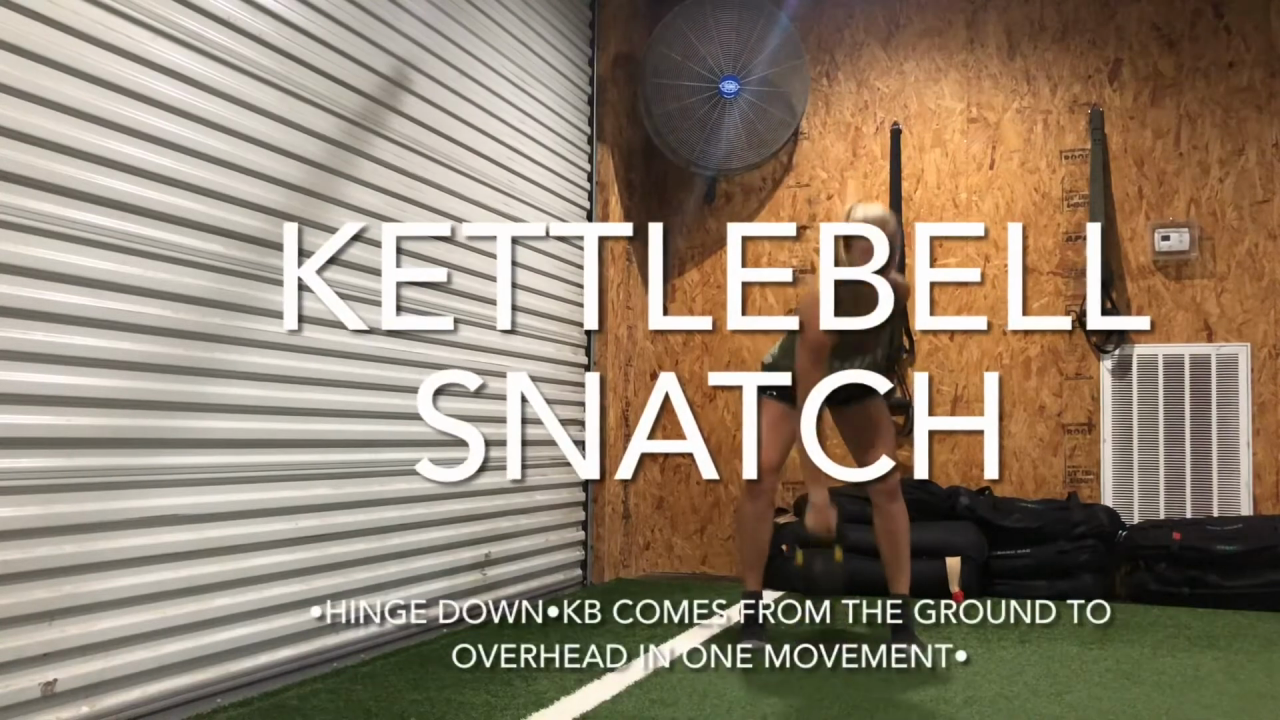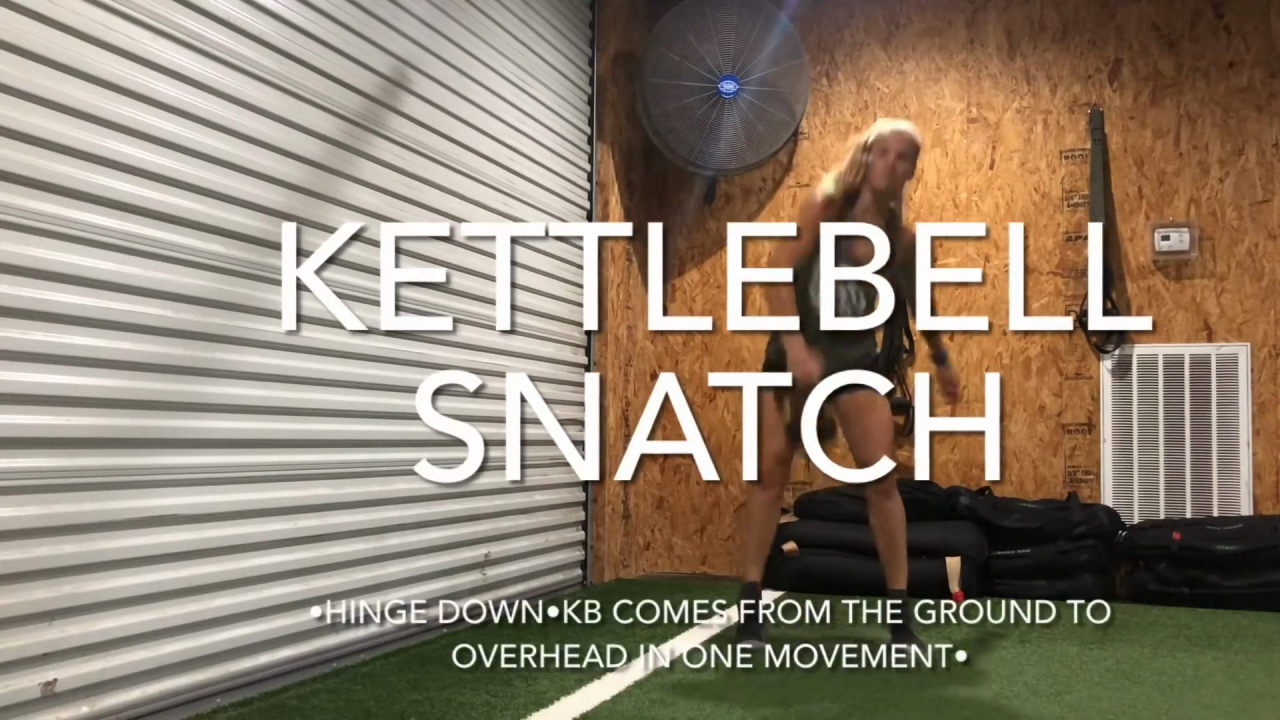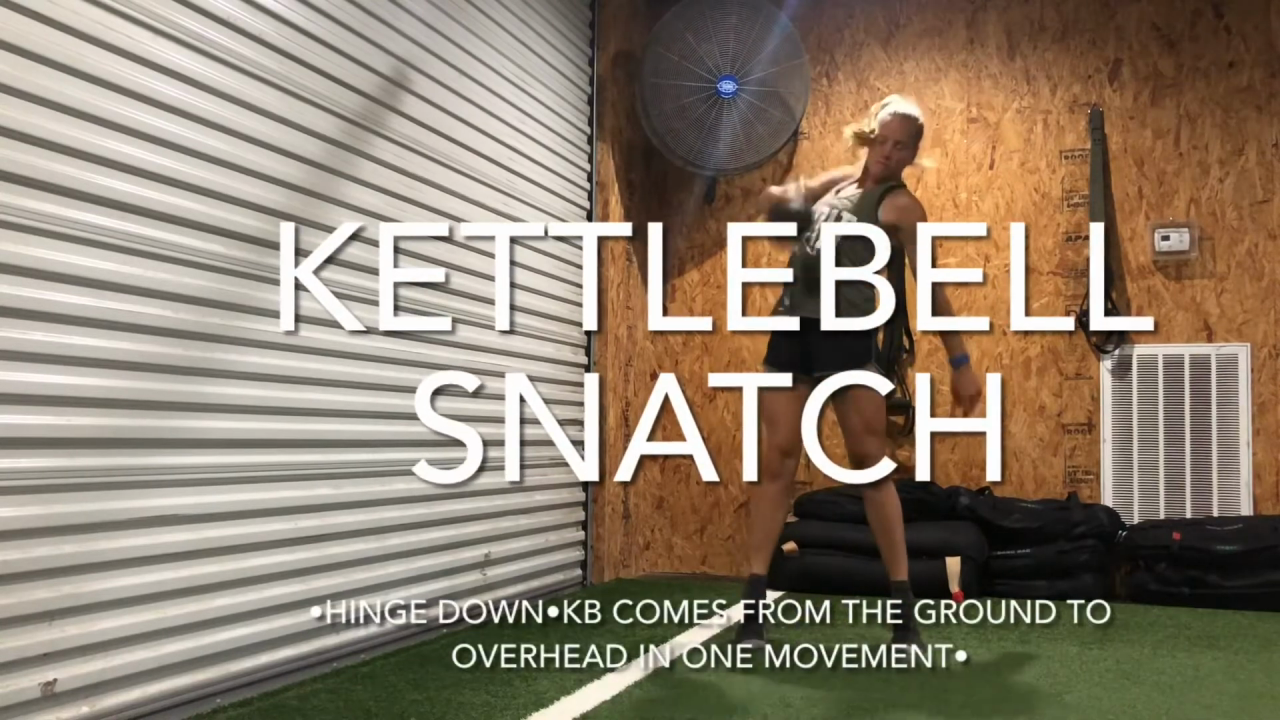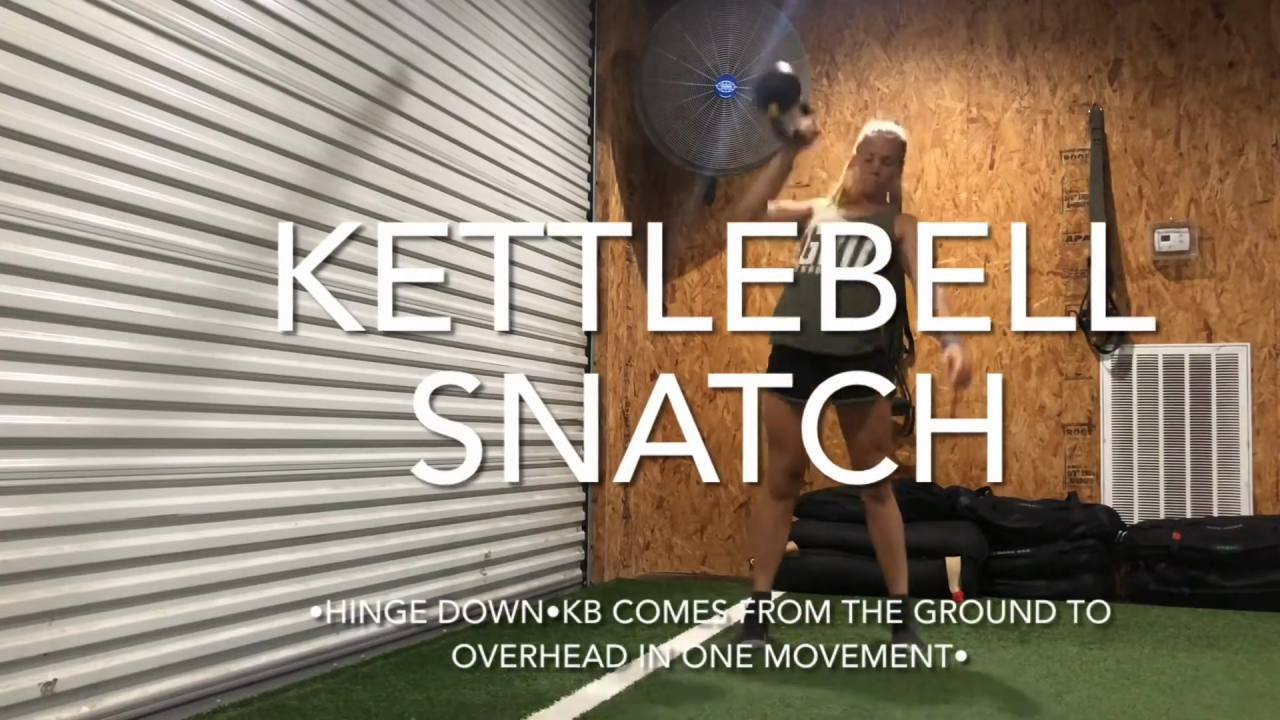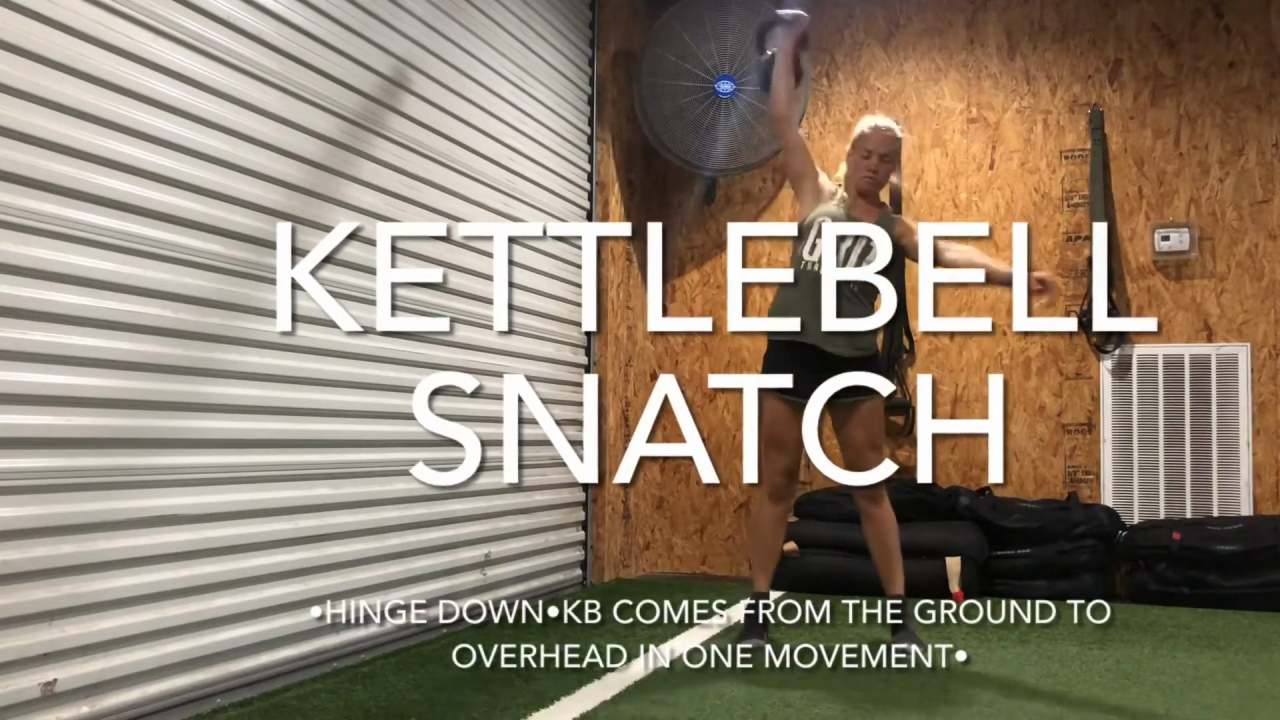
dt=0.2s
person 1, frame 1
left shoulder: (899, 293)
right shoulder: (822, 301)
right elbow: (809, 408)
left wrist: (883, 377)
right wrist: (817, 495)
left hip: (854, 383)
right hip: (790, 380)
left knee: (886, 483)
right knee: (761, 472)
left ankle: (901, 613)
right ankle: (752, 610)
person 1, frame 2
left shoulder: (901, 235)
right shoulder: (825, 205)
left elbow: (914, 301)
right elbow: (777, 275)
left wrist: (941, 361)
right wrist: (795, 346)
left hip: (859, 361)
right hip: (795, 353)
left knee: (881, 476)
right knee: (769, 467)
left ankle: (900, 610)
right ankle: (751, 603)
person 1, frame 3
left shoulder: (900, 206)
right shoulder: (842, 179)
left elbow: (931, 287)
right elbow: (789, 196)
left wrist: (960, 361)
right wrist: (785, 197)
left hip: (852, 342)
right hip: (792, 333)
left knee: (872, 467)
right knee: (776, 462)
left ankle: (902, 600)
right ankle: (755, 596)
person 1, frame 4
left shoulder: (900, 226)
right shoulder: (819, 209)
left elbow: (928, 285)
right elbow: (750, 212)
left wrist: (953, 342)
right wrist: (787, 152)
left hip: (860, 356)
right hip: (794, 352)
left knee: (876, 484)
right knee: (781, 481)
left ankle: (901, 611)
right ankle: (759, 608)
person 1, frame 5
left shoulder: (894, 225)
right shoulder: (815, 192)
left elbow: (950, 252)
right elbow: (781, 116)
left wrist: (1013, 274)
right wrist: (786, 46)
left hip: (855, 360)
right hip: (791, 355)
left knee: (870, 486)
right knee: (776, 483)
left ankle: (898, 611)
right ankle: (758, 608)
